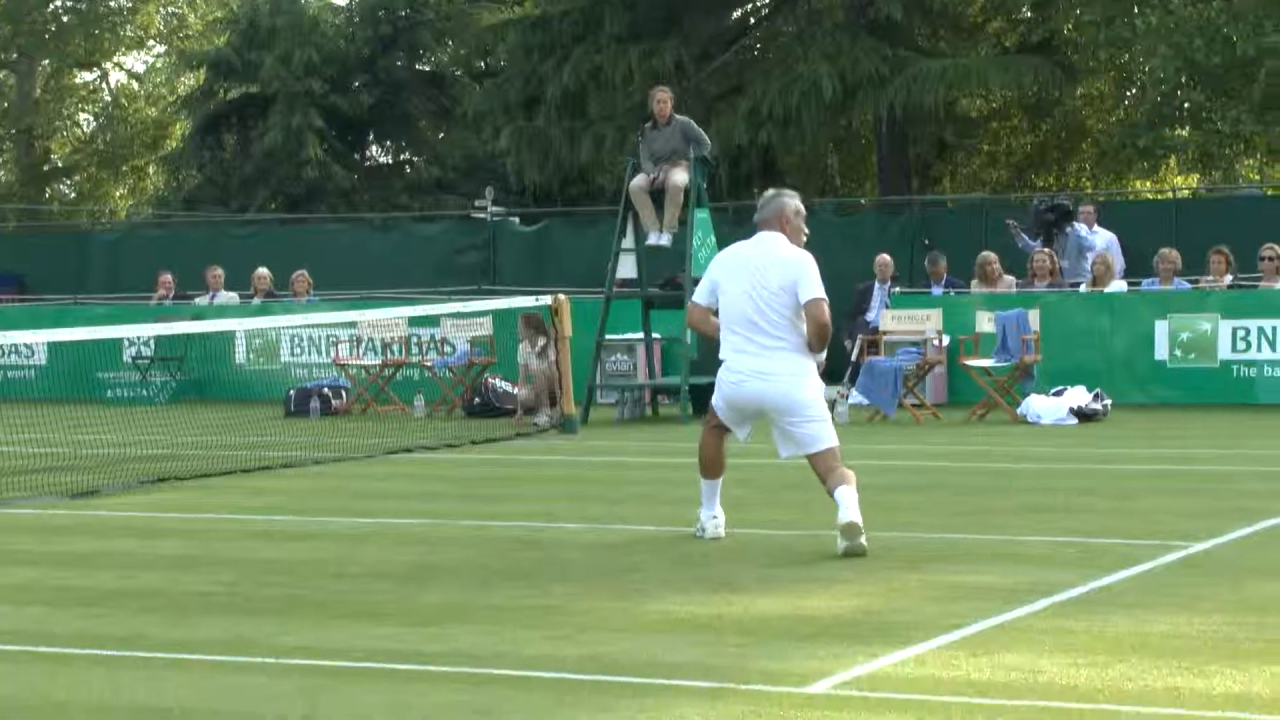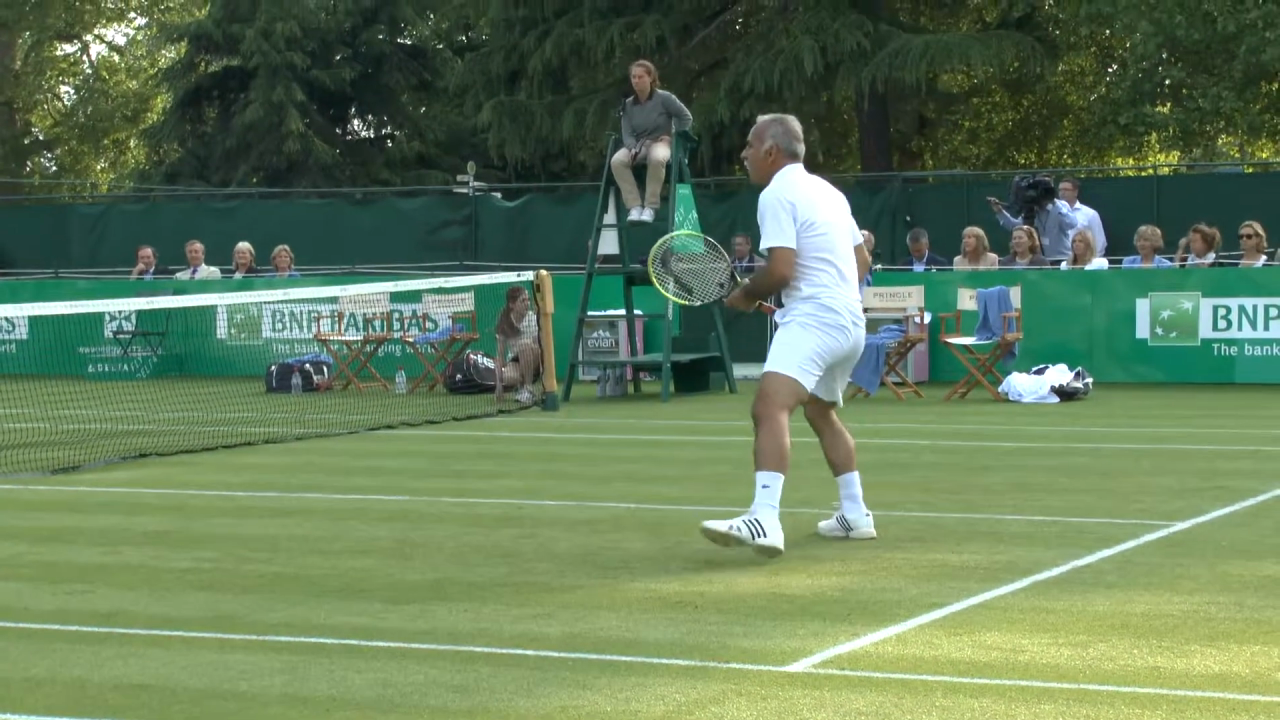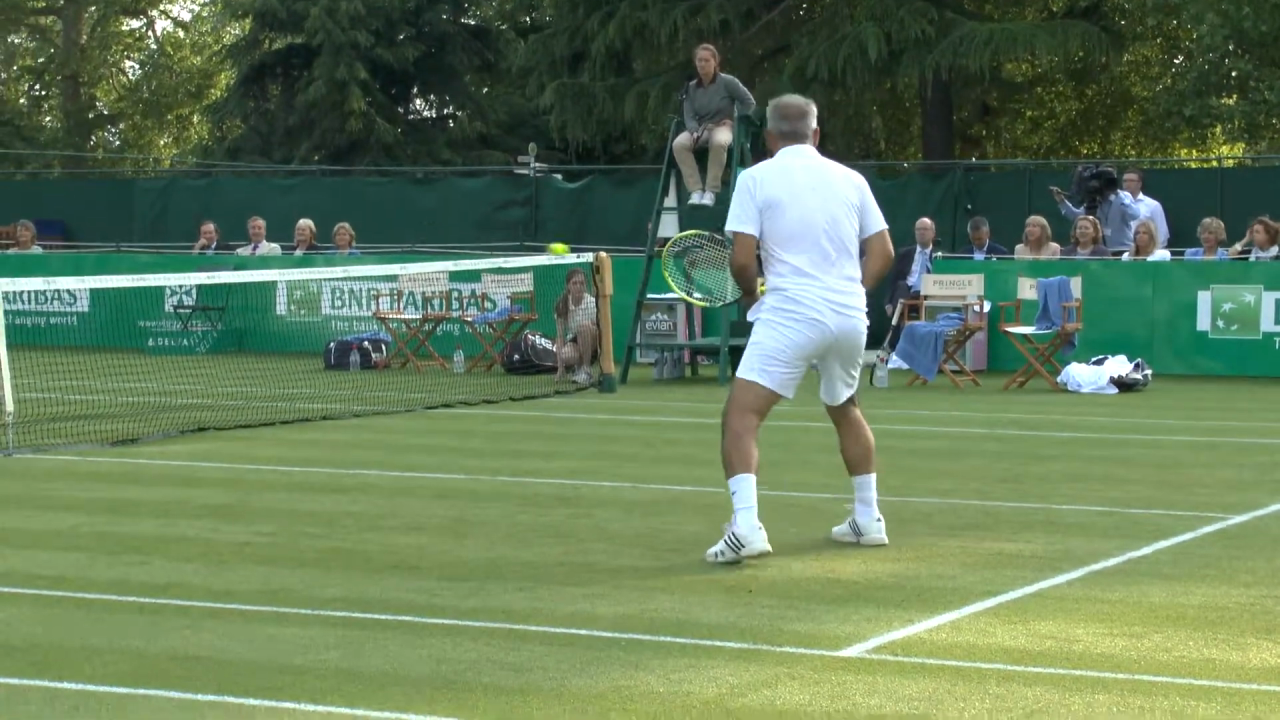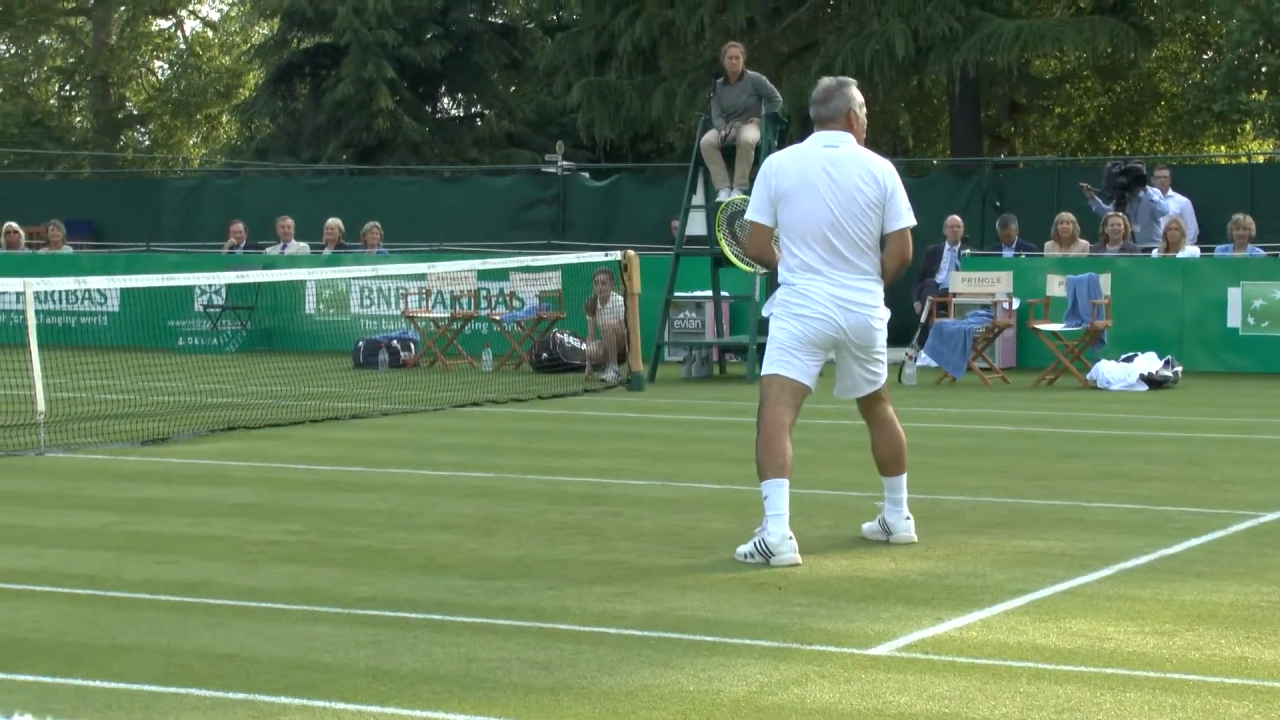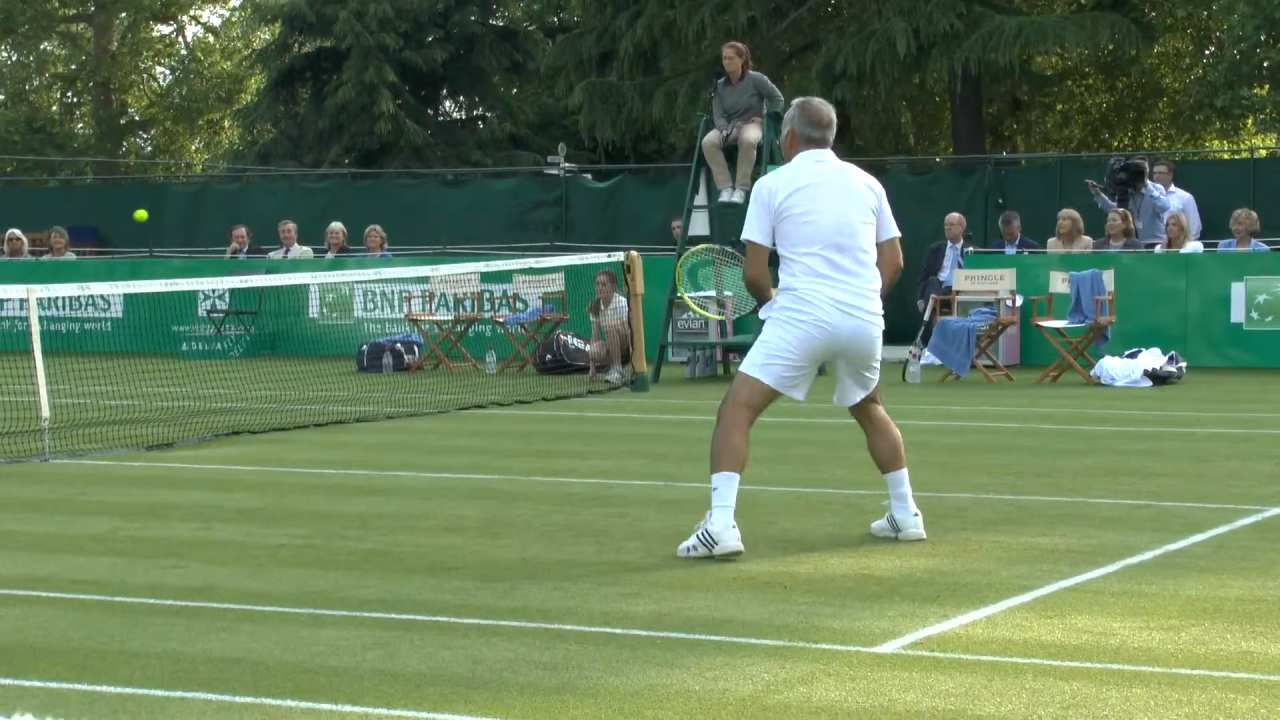
dt=1s
person 1, frame 1
left shoulder: (725, 257)
right shoulder: (798, 260)
left elbow: (695, 317)
right elbow: (820, 321)
right wrist: (813, 353)
left hip: (739, 378)
right hip: (792, 381)
left knee: (714, 427)
right knee: (833, 468)
left ankle: (710, 515)
right ankle: (848, 512)
person 1, frame 2
left shoulder: (777, 194)
right shoulder: (828, 192)
left elbow: (781, 271)
right elbow: (860, 261)
left wrist: (745, 293)
left hip: (813, 320)
right hip: (847, 322)
left knee: (769, 409)
right knee: (820, 412)
left ankle: (763, 520)
right ankle: (854, 514)
person 1, frame 3
left shoulder: (756, 178)
right shoulder: (850, 179)
left elbow: (742, 260)
right elbow: (884, 254)
left wrist: (751, 293)
left hip: (792, 315)
right hip: (850, 317)
left knee: (740, 418)
right knee: (846, 411)
left ankle: (745, 525)
right ankle: (867, 518)
person 1, frame 4
left shoulder: (778, 165)
right shoulder: (879, 169)
left elbow: (757, 248)
right elbow: (900, 253)
left hip: (801, 309)
right hip: (864, 311)
left knee: (774, 418)
right knee: (878, 409)
left ankle: (777, 534)
right ankle: (897, 518)
person 1, frame 5
left shoulder: (771, 185)
right shoulder: (867, 182)
left elbow: (755, 272)
right elbow: (893, 262)
left wrist: (771, 299)
left hip: (803, 316)
right hip: (864, 319)
left knee: (736, 412)
right knee: (869, 410)
left ankle: (721, 524)
right ankle: (904, 514)
